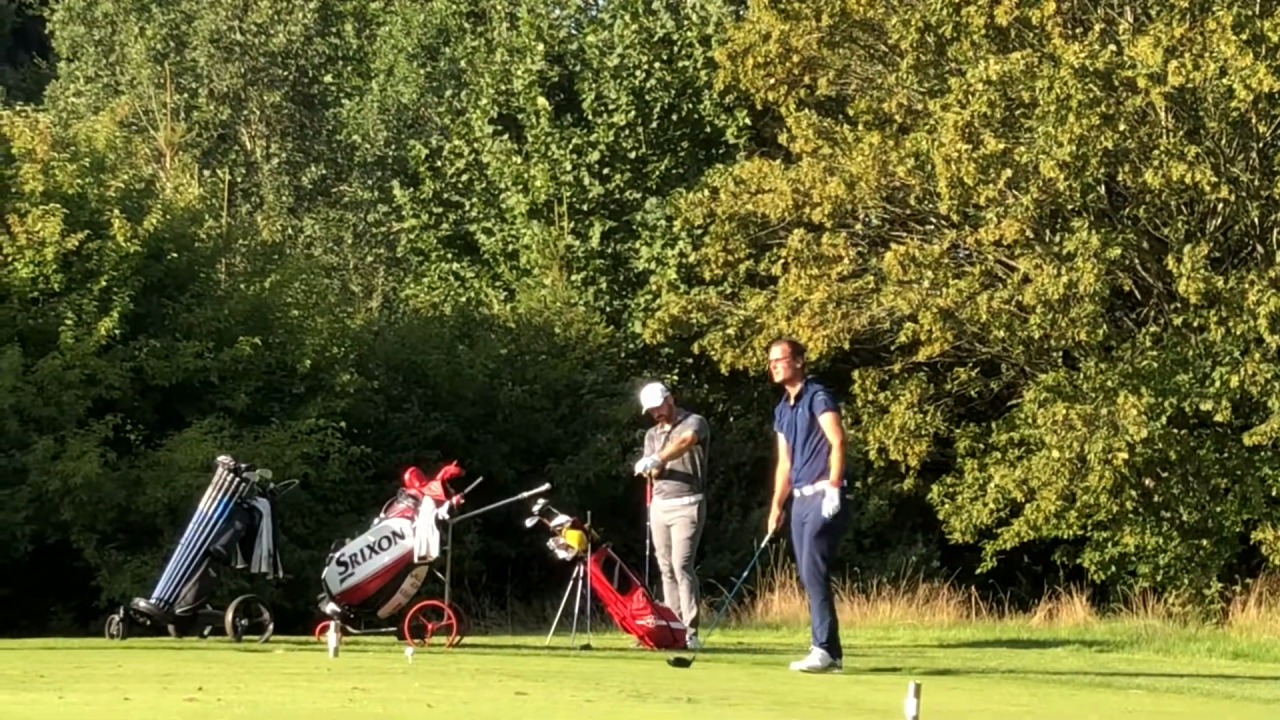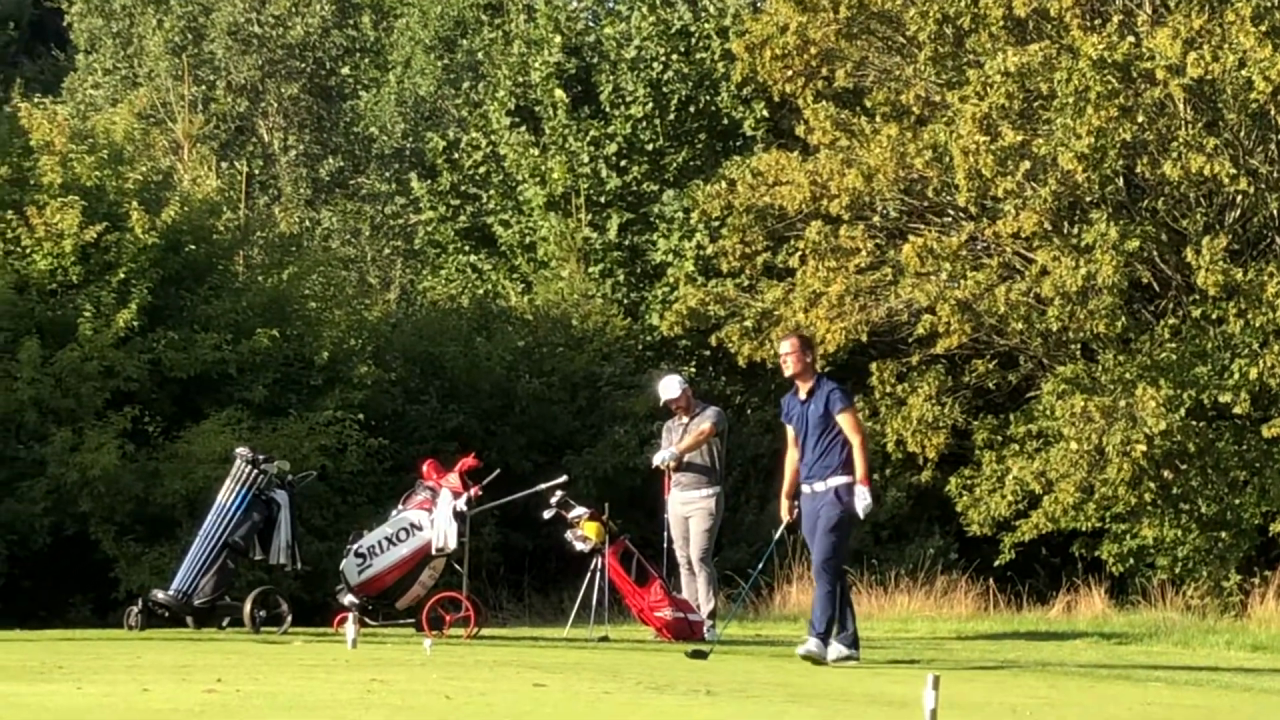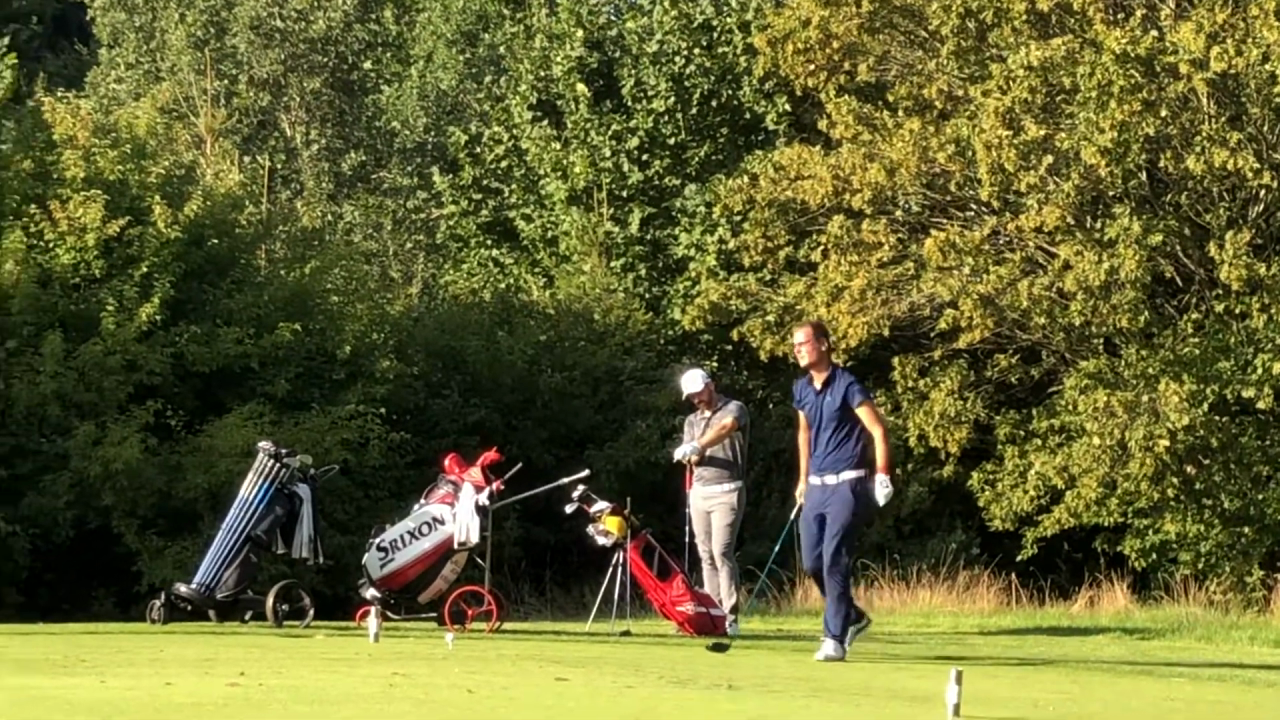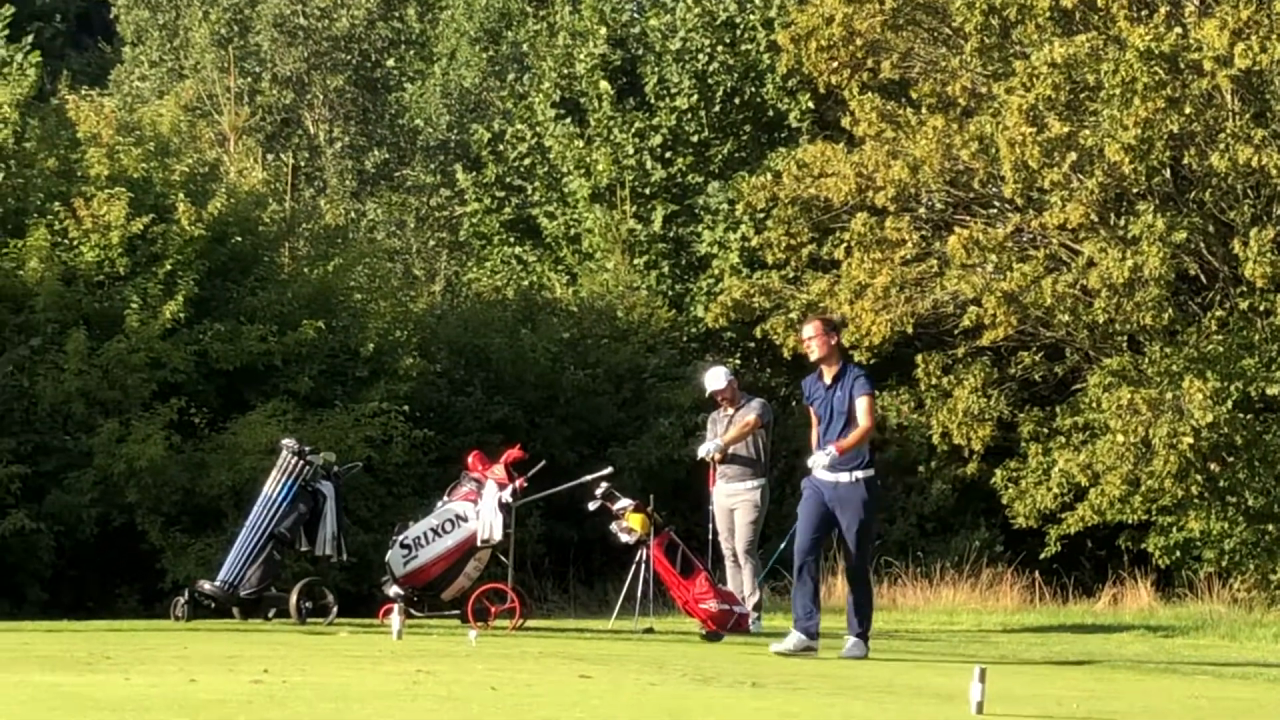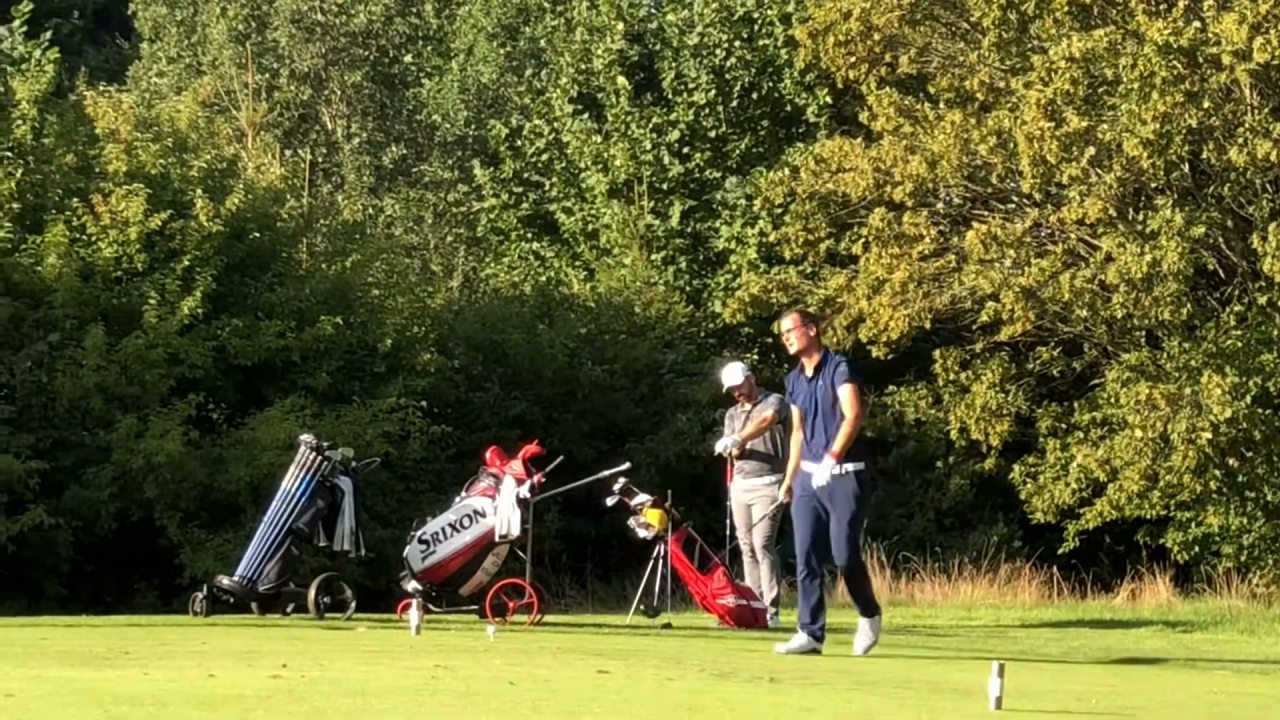
dt=0.3s
person 1, frame 1
left shoulder: (818, 396)
right shoulder: (782, 409)
left elbow: (838, 442)
left wrist: (833, 487)
right wrist: (776, 505)
left hip: (823, 497)
right hip: (800, 500)
left knee: (814, 571)
right knee: (809, 576)
left ankle: (824, 649)
right ankle: (830, 651)
person 1, frame 2
left shoulder: (831, 392)
right shoulder: (789, 402)
left elbow: (857, 439)
left wrist: (862, 484)
right wrist: (786, 495)
left hip: (836, 490)
right hip: (809, 494)
left knee: (823, 563)
right knee: (830, 569)
left ankle: (817, 640)
right ankle: (847, 642)
person 1, frame 3
left shoulder: (847, 385)
right shoulder: (800, 388)
left elbow: (878, 430)
left wrist: (882, 473)
right wrist: (802, 478)
left hip: (846, 484)
right hip: (816, 486)
left knee: (834, 560)
right knee: (812, 562)
left ankle: (834, 639)
right ankle: (852, 616)
person 1, frame 4
left shoulder: (857, 379)
right shoulder: (810, 384)
left elbow: (867, 425)
left wrist: (835, 451)
left hip: (854, 484)
right hip: (819, 482)
left knee: (856, 564)
right knee: (804, 552)
left ankle: (858, 637)
right ankle: (804, 633)
person 1, frame 5
left shoulder: (840, 367)
right shoulder: (793, 380)
left elbow: (854, 416)
left wrist: (831, 458)
right wrist: (790, 476)
left hip: (844, 476)
right hip: (808, 478)
left knee: (844, 555)
right knee: (806, 555)
left ankle: (869, 615)
right ankle: (810, 632)
person 2, frame 1
left shoulder: (694, 422)
right shoulder: (652, 434)
left elbow: (684, 442)
right elbow: (650, 471)
left wrist: (657, 458)
right wrist: (652, 468)
left hip: (687, 505)
right hip: (659, 506)
left knee: (682, 566)
right knee: (666, 569)
left ankle: (691, 631)
person 2, frame 2
left shoulder: (712, 414)
right shoulder: (669, 426)
left elbow: (703, 434)
right elbow: (668, 464)
left wrist: (675, 451)
right wrist: (670, 460)
left hip: (705, 497)
right hip: (677, 497)
left knee: (700, 558)
right knee: (684, 561)
left ankle: (708, 623)
person 2, frame 3
left shoulder: (734, 409)
right shoulder: (691, 421)
left elbow: (726, 428)
right elbow: (692, 459)
left wrist: (697, 445)
right wrist: (692, 454)
left hip: (727, 492)
right hip: (699, 492)
left knee: (722, 553)
right knee: (706, 555)
left ankle: (730, 618)
person 2, frame 4
left shoulder: (757, 406)
right shoulder: (714, 418)
left elbow: (748, 425)
right elbow: (715, 456)
left wrist: (720, 442)
right wrist: (716, 452)
left hip: (750, 489)
right hip: (722, 490)
left knee: (745, 550)
right knee: (729, 553)
left ankle: (753, 615)
person 2, frame 5
left shoulder: (774, 401)
right shoulder: (732, 414)
left elbow: (766, 421)
right elbow: (733, 452)
left wrist: (738, 438)
right wrist: (733, 447)
left hip: (768, 484)
right hip: (740, 485)
left knee: (762, 545)
right knee: (747, 548)
left ankle: (771, 610)
